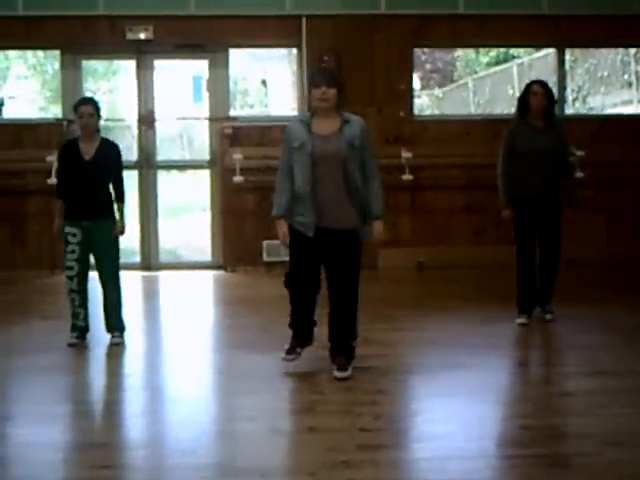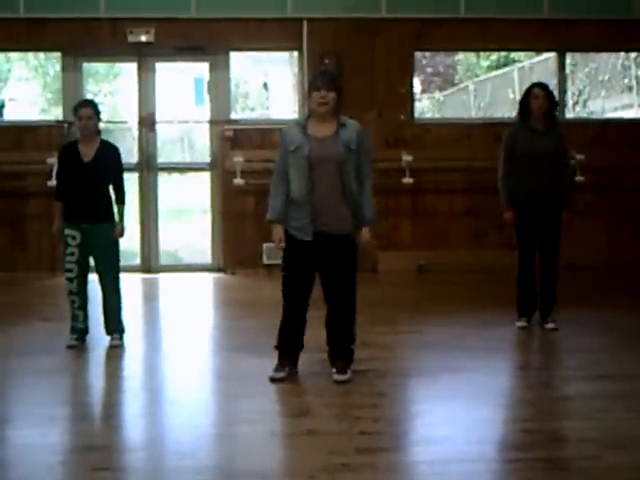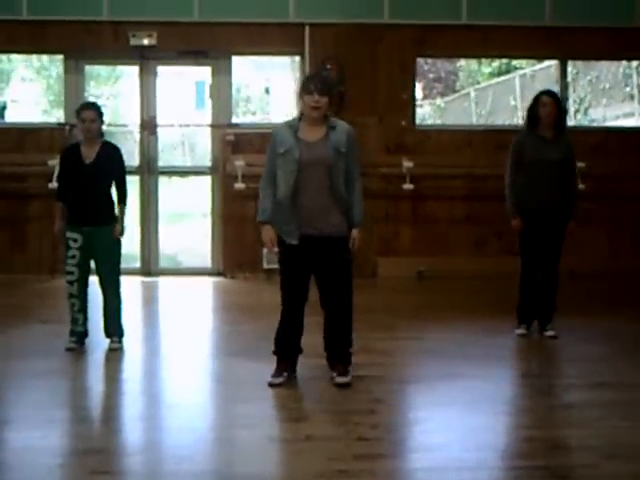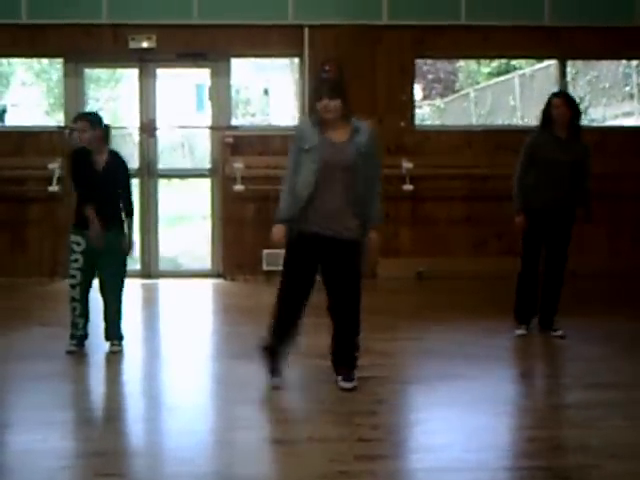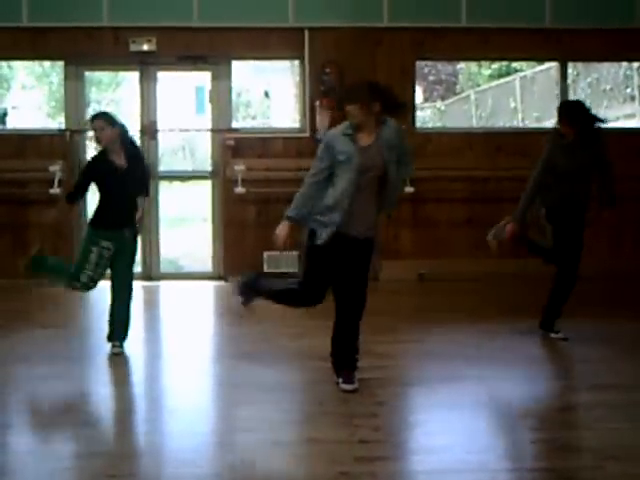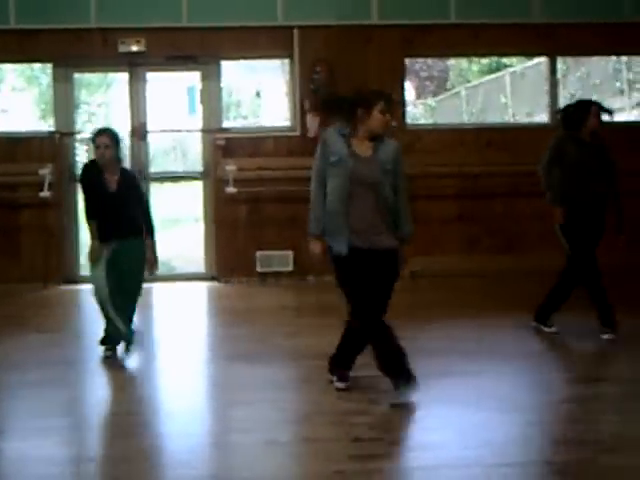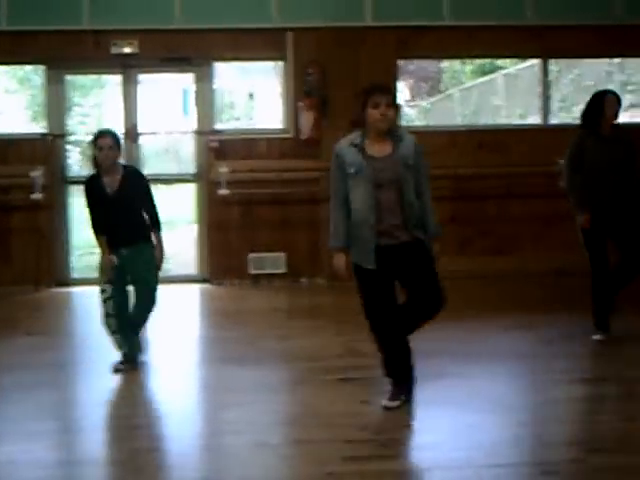
dt=0.3s
person 1, frame 1
left shoulder: (356, 127)
right shoulder: (295, 130)
left elbow: (370, 174)
right elbow: (285, 175)
left wrist: (375, 215)
right wrist: (280, 215)
left hip: (345, 224)
right hip: (305, 222)
left knee: (344, 291)
right knee: (300, 285)
left ankle: (342, 353)
right ankle: (300, 334)
person 1, frame 2
left shoulder: (353, 132)
right shoulder: (291, 134)
left elbow: (364, 179)
right elbow: (280, 180)
left wrist: (366, 222)
right wrist: (275, 219)
left hip: (340, 229)
right hip: (300, 228)
left knee: (341, 296)
right knee: (294, 296)
left ankle: (341, 357)
right ankle: (287, 358)
person 1, frame 3
left shoulder: (344, 134)
right shoulder: (282, 134)
left elbow: (353, 181)
right elbow: (269, 180)
left wrist: (356, 223)
right wrist: (266, 221)
left hip: (333, 230)
right hip: (293, 231)
left knee: (337, 298)
right knee: (292, 300)
left ankle: (339, 362)
right ankle: (285, 362)
person 1, frame 4
left shoulder: (364, 134)
right shoulder: (306, 131)
left elbow: (372, 181)
right elbow: (292, 178)
left wrist: (371, 224)
right wrist: (281, 220)
left hip: (346, 233)
right hip: (305, 229)
left knee: (346, 302)
right knee: (292, 294)
left ankle: (345, 365)
right ankle: (274, 352)
person 1, frame 5
left shoulder: (391, 131)
right shoulder: (336, 138)
left elbow: (402, 168)
right elbow: (314, 180)
left wrist: (385, 205)
right wrist: (290, 218)
left hip: (362, 232)
right hip: (327, 226)
left knee: (352, 303)
right knee: (310, 291)
left ankle: (345, 367)
right ankle: (256, 285)
person 1, frame 6
left shoulder: (390, 149)
right shoulder: (331, 140)
left elbow: (398, 196)
right elbow: (318, 190)
left wrist: (404, 236)
right wrist: (316, 234)
left hip: (383, 242)
right hip: (346, 241)
left knee: (372, 310)
right knee: (365, 312)
left ankle: (340, 364)
right ankle: (399, 374)
person 1, frame 7
left shoulder: (409, 144)
right shoulder: (345, 151)
left elbow: (422, 191)
right elbow: (338, 202)
left wrist: (431, 234)
right wrist: (338, 247)
left hip: (409, 238)
right hip: (368, 245)
left knee: (431, 300)
right knee: (384, 317)
left ankle: (394, 339)
right ankle: (401, 381)
person 2, frame 1
left shoulder: (556, 130)
right shoulder: (515, 130)
left elbow: (564, 166)
right elbow: (504, 168)
left wrist: (564, 197)
right wrist: (506, 203)
left hip: (549, 200)
right hip: (522, 200)
left knee: (551, 251)
right knee: (525, 254)
left ankle: (545, 301)
right ankle: (525, 307)
person 2, frame 2
left shoulder: (556, 134)
right shoulder: (515, 133)
left elbow: (565, 170)
right elbow: (505, 171)
left wrist: (564, 203)
right wrist: (507, 205)
left hip: (550, 204)
right hip: (523, 204)
left knee: (549, 258)
right knee: (526, 258)
left ankle: (547, 312)
right ankle: (525, 311)
person 2, frame 3
left shoulder: (564, 142)
right shoulder: (523, 140)
left elbow: (571, 180)
right elbow: (511, 178)
left wrist: (570, 212)
right wrist: (514, 213)
left hip: (556, 212)
right hip: (530, 211)
left knee: (550, 266)
right knee: (529, 265)
left ankle: (546, 320)
right ankle: (524, 319)
person 2, frame 4
left shoulder: (578, 144)
right shoulder: (538, 140)
left elbow: (583, 179)
right elbow: (521, 176)
left wrist: (585, 209)
right wrist: (520, 210)
left hip: (562, 212)
right hip: (536, 211)
left knee: (556, 266)
right knee: (530, 264)
left ankle: (548, 320)
right ankle: (523, 318)
person 2, frame 5
left shoulder: (593, 143)
right shoulder: (555, 146)
left elbow: (604, 173)
right elbow: (536, 183)
left wrist: (608, 201)
right wrist: (518, 218)
left hip: (578, 209)
right hip: (556, 206)
left knee: (570, 268)
right knee: (562, 256)
left ankle: (548, 322)
person 2, frame 6
left shoulder: (599, 148)
right shoulder: (563, 141)
left elbow: (610, 182)
right elbow: (547, 171)
left wrist: (618, 217)
right wrist: (556, 203)
left hip: (593, 212)
right hip: (568, 211)
left knee: (578, 267)
right knee: (585, 263)
left ankle: (543, 315)
right ankle: (607, 321)
person 2, frame 7
right shoulder: (584, 139)
right elbow: (570, 175)
right wrist: (580, 209)
right hip: (593, 210)
right knee: (600, 267)
left ankle: (607, 299)
right ankle: (601, 324)
person 3, frame 1
left shoulder: (110, 148)
right shoulder: (67, 149)
left elbow: (118, 185)
right elbow: (62, 186)
left wrist: (121, 218)
right wrist: (59, 217)
left hip: (103, 220)
right hip: (74, 221)
left knee: (109, 276)
right knee: (74, 276)
left ankle: (116, 328)
right ankle: (78, 328)
person 3, frame 2
left shoulder: (110, 151)
right shoulder: (67, 151)
left elbow: (118, 188)
right elbow: (61, 188)
left wrist: (120, 220)
right wrist: (58, 219)
left hip: (103, 223)
right hip: (74, 223)
left knee: (109, 278)
right knee: (74, 278)
left ankle: (115, 330)
right ankle: (78, 330)
person 3, frame 3
left shoulder: (111, 152)
right shoulder: (69, 153)
left elbow: (121, 188)
right elbow: (63, 189)
left wrist: (120, 220)
right wrist: (60, 219)
left hip: (105, 225)
right hip: (76, 226)
left knee: (109, 281)
right knee: (75, 281)
left ankle: (115, 333)
right ankle: (77, 333)
person 3, frame 4
left shoulder: (116, 161)
right shoulder: (79, 156)
left elbow: (126, 198)
right elbow: (82, 194)
left wrist: (128, 234)
right wrist: (93, 223)
left hip: (113, 230)
right hip: (83, 230)
left knee: (112, 285)
right knee: (77, 284)
left ankle: (114, 337)
right ankle: (77, 335)
person 3, frame 5
left shoulder: (133, 150)
right shoulder: (96, 163)
left elbow: (144, 182)
right elbow: (76, 191)
left wrist: (141, 208)
left hip: (128, 231)
right hip: (102, 230)
left knee: (123, 287)
right knee: (84, 279)
left ankle: (117, 337)
right ankle: (41, 263)
person 3, frame 6
left shoulder: (129, 180)
right shoulder: (90, 172)
left elbow: (143, 215)
right elbow: (90, 209)
left wrist: (151, 250)
right wrist: (95, 241)
left hip: (132, 241)
right hip: (105, 240)
left knee: (128, 294)
right knee: (103, 289)
left ankle: (111, 340)
right ankle: (126, 336)
person 3, frame 7
left shoulder: (134, 176)
right shoulder: (92, 184)
left elbow: (151, 211)
right elbow: (97, 223)
left wrist: (159, 245)
right wrist: (106, 254)
left hip: (141, 246)
right hip: (114, 250)
left knee: (147, 298)
right knee: (112, 304)
left ankle: (130, 336)
right ankle: (129, 352)
